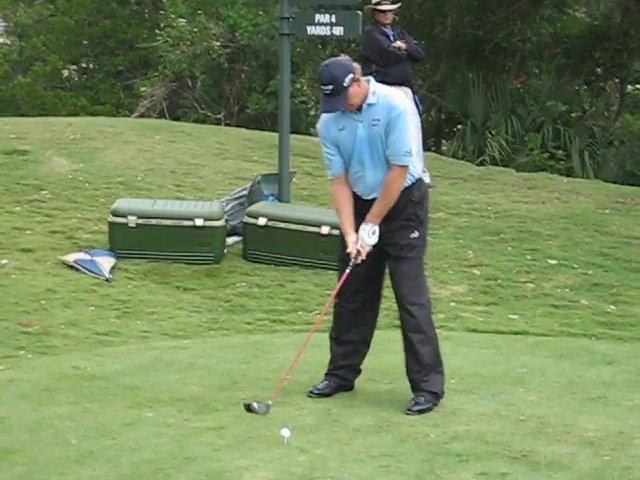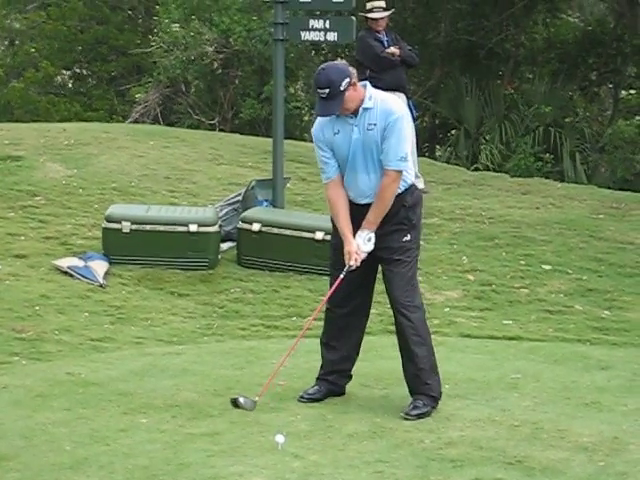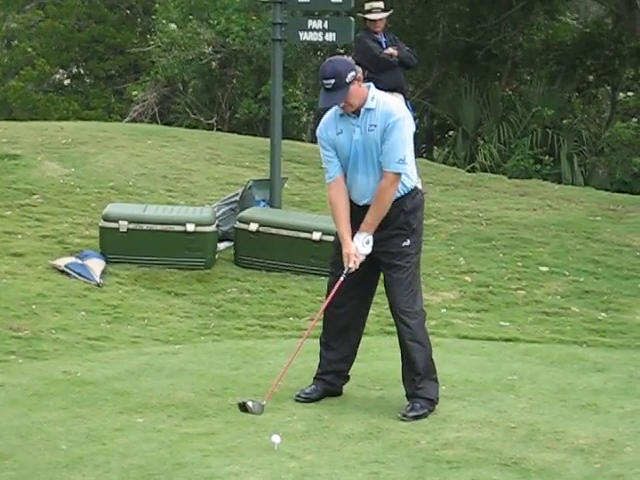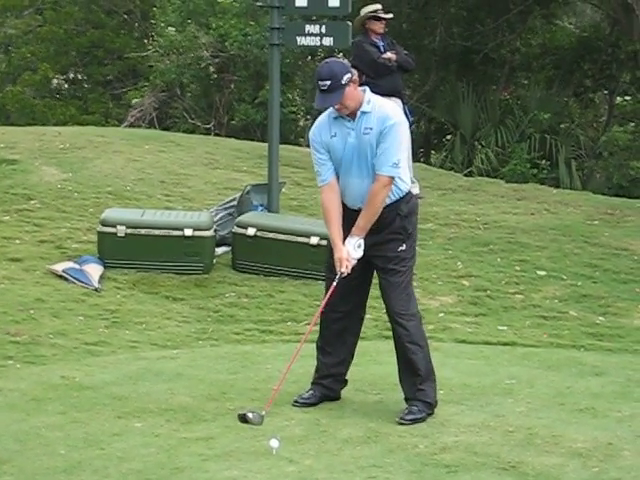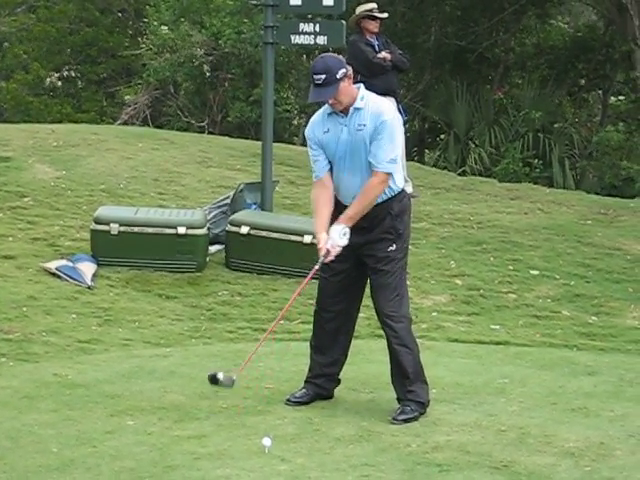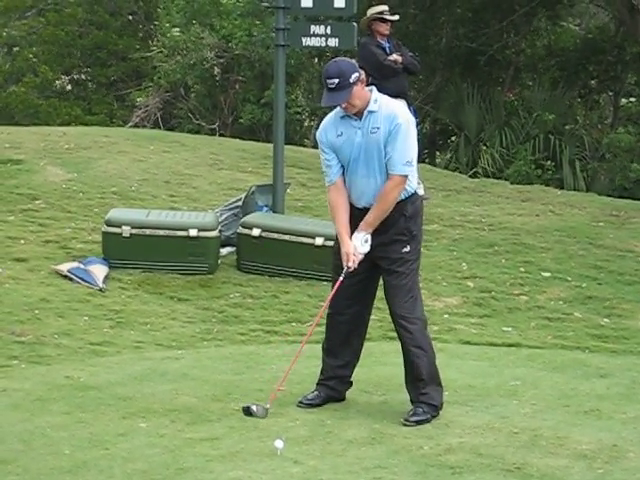
dt=0.7s
person 1, frame 1
left shoulder: (395, 106)
right shoulder: (328, 122)
left elbow: (398, 171)
right elbow: (339, 180)
left wrist: (372, 224)
right wrist: (350, 234)
left hip: (403, 204)
right hip: (360, 204)
left knee: (411, 296)
right knee: (350, 295)
left ankle: (427, 386)
right ankle: (341, 372)
person 1, frame 2
left shoulder: (391, 111)
right shoulder: (323, 126)
left elbow: (392, 176)
right elbow: (334, 184)
left wrist: (368, 231)
right wrist: (348, 239)
left hip: (396, 209)
right hip: (352, 211)
left knee: (405, 300)
right knee: (342, 301)
left ankle: (425, 389)
right ankle: (332, 377)
person 1, frame 3
left shoulder: (393, 113)
right shoulder: (328, 126)
left elbow: (391, 180)
right elbow: (336, 185)
left wrist: (366, 234)
right wrist: (347, 241)
left hip: (398, 213)
right hip: (355, 212)
left knee: (405, 305)
right knee: (341, 301)
left ankle: (423, 392)
right ankle: (330, 378)
person 1, frame 4
left shoulder: (389, 117)
right shoulder: (321, 129)
left elbow: (383, 183)
right elbow: (329, 188)
left wrist: (357, 237)
right wrist: (338, 244)
left hip: (392, 217)
right hip: (351, 216)
left knee: (401, 307)
right knee: (338, 306)
left ankle: (421, 395)
right ankle: (327, 382)
person 1, frame 5
left shoulder: (382, 113)
right shoulder: (317, 125)
left elbow: (381, 178)
right elbow: (323, 182)
left wrist: (344, 225)
right wrist: (322, 232)
left hip: (384, 216)
right hip: (343, 215)
left knee: (390, 307)
right knee: (331, 305)
left ankle: (413, 394)
right ankle: (321, 381)
person 1, frame 6
left shoulder: (395, 115)
right shoulder: (329, 128)
left elbow: (397, 180)
right elbow: (336, 187)
left wrist: (365, 231)
right wrist: (345, 240)
left hip: (398, 217)
right hip: (357, 216)
left knee: (405, 309)
right knee: (344, 306)
left ankle: (427, 397)
right ankle: (333, 383)
person 2, frame 1
left shoulder: (400, 32)
right shoulder: (370, 32)
left elbow: (420, 53)
left wrist: (405, 47)
right wrist: (406, 52)
left hip: (404, 89)
person 2, frame 2
left shoulder: (393, 36)
right shoulder: (364, 37)
left elbow: (414, 59)
right elbow: (381, 60)
left wrist: (399, 53)
right wrist: (400, 58)
left hip: (399, 94)
left ankle: (414, 177)
person 2, frame 3
left shoulder: (391, 38)
right shoulder: (362, 39)
left elbow: (412, 60)
right elbow: (378, 62)
left wrist: (396, 54)
right wrist: (399, 59)
left hip: (397, 93)
person 2, frame 4
left shoulder: (389, 41)
right shoulder: (360, 43)
left elbow: (410, 63)
right elbow: (376, 65)
left wrist: (395, 58)
right wrist: (398, 63)
left hip: (396, 100)
left ankle: (409, 183)
person 2, frame 5
left shoulder: (384, 41)
right shoulder: (355, 42)
left elbow: (405, 62)
right elbow: (372, 65)
left wrist: (389, 57)
right wrist: (392, 63)
left hip: (390, 99)
left ankle: (404, 185)
person 2, frame 6
left shoulder: (395, 43)
right shoulder: (366, 44)
left elbow: (415, 65)
right elbow: (384, 67)
left wrist: (400, 59)
right wrist: (403, 64)
left hip: (402, 102)
